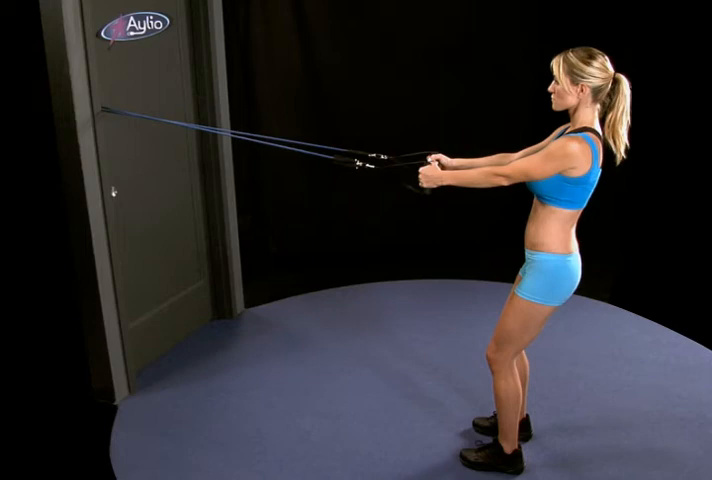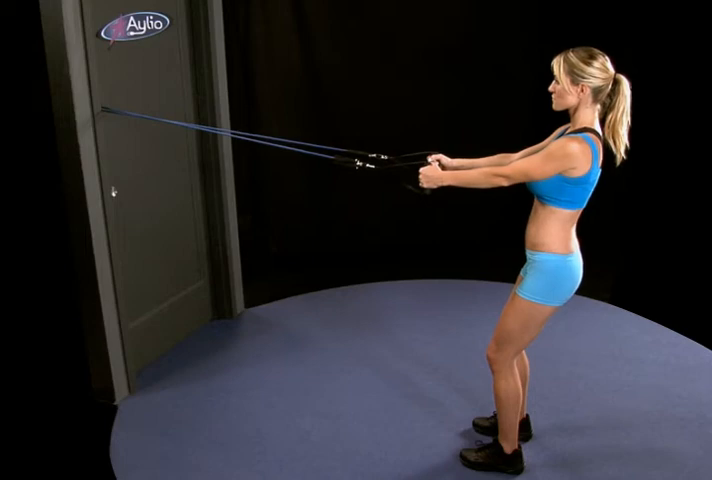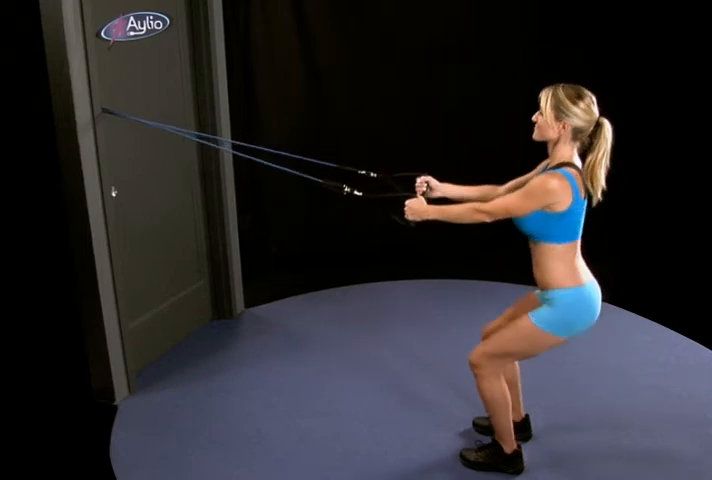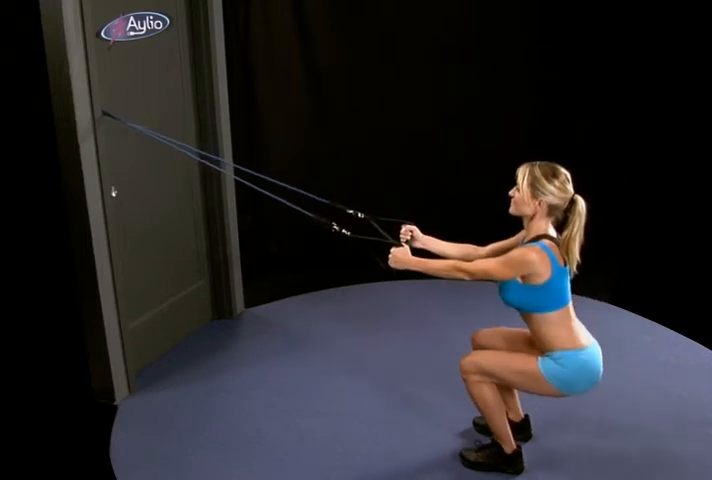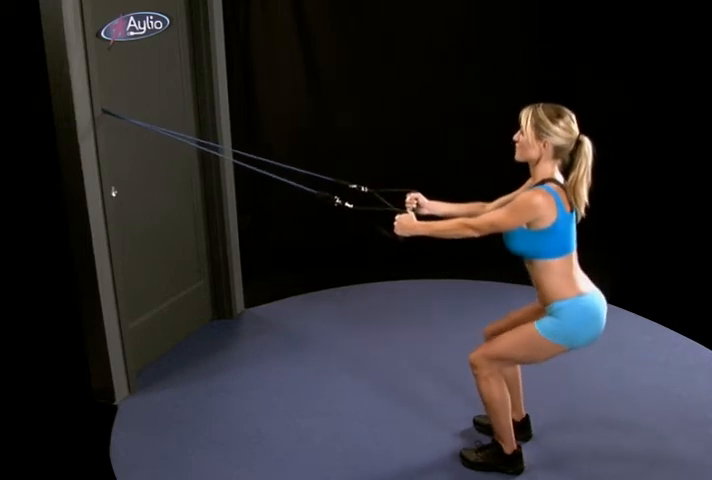
dt=0.7s
person 1, frame 1
left shoulder: (575, 147)
right shoulder: (571, 133)
left elbow: (503, 176)
right elbow: (512, 159)
left wrist: (443, 179)
right wrist: (454, 163)
left hip: (550, 268)
right hip: (546, 262)
left knee: (499, 355)
right knee: (511, 345)
left ankle: (507, 451)
right ankle: (516, 420)
person 1, frame 2
left shoulder: (576, 147)
right shoulder: (572, 134)
left elbow: (504, 176)
right elbow: (513, 159)
left wrist: (443, 179)
right wrist: (454, 163)
left hip: (551, 268)
right hip: (548, 262)
left knee: (499, 355)
right knee: (511, 345)
left ankle: (507, 451)
right ankle: (516, 420)
person 1, frame 3
left shoulder: (555, 184)
right shoulder: (558, 169)
left elbow: (486, 212)
right elbow: (499, 192)
left wrist: (428, 211)
right wrist: (443, 189)
left hip: (568, 304)
right hip: (565, 293)
left knee: (482, 360)
right knee: (494, 338)
left ankle: (507, 452)
right ankle: (517, 419)
person 1, frame 4
left shoulder: (532, 256)
right shoulder: (537, 237)
left elbow: (466, 271)
right elbow: (479, 253)
left wrist: (410, 262)
right wrist: (424, 241)
left hip: (572, 366)
right hip: (567, 350)
left knee: (472, 366)
right knee: (481, 340)
left ankle: (507, 452)
right ankle: (516, 421)
person 1, frame 5
left shoulder: (539, 200)
right shoulder: (545, 186)
left elbow: (476, 227)
right elbow: (486, 209)
left wrist: (417, 228)
right wrist: (432, 206)
left hip: (573, 313)
right hip: (570, 302)
left knee: (483, 361)
right knee: (494, 337)
left ankle: (507, 452)
right ankle: (516, 420)
